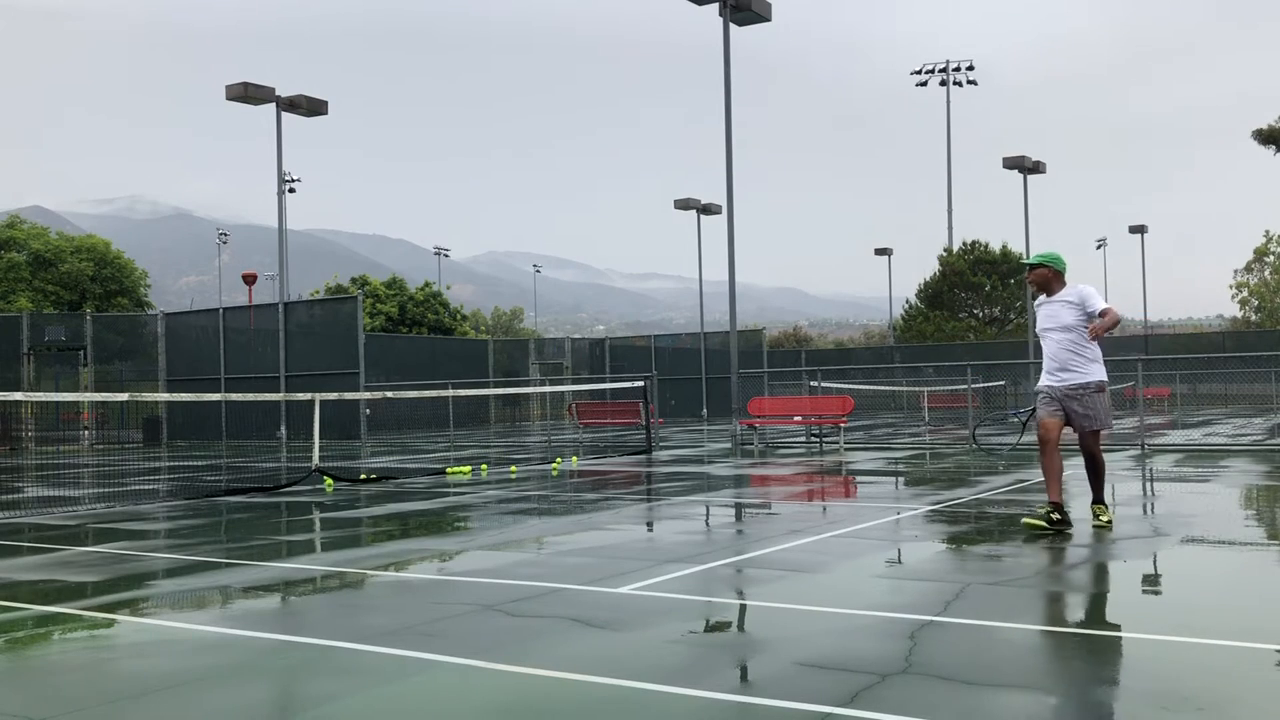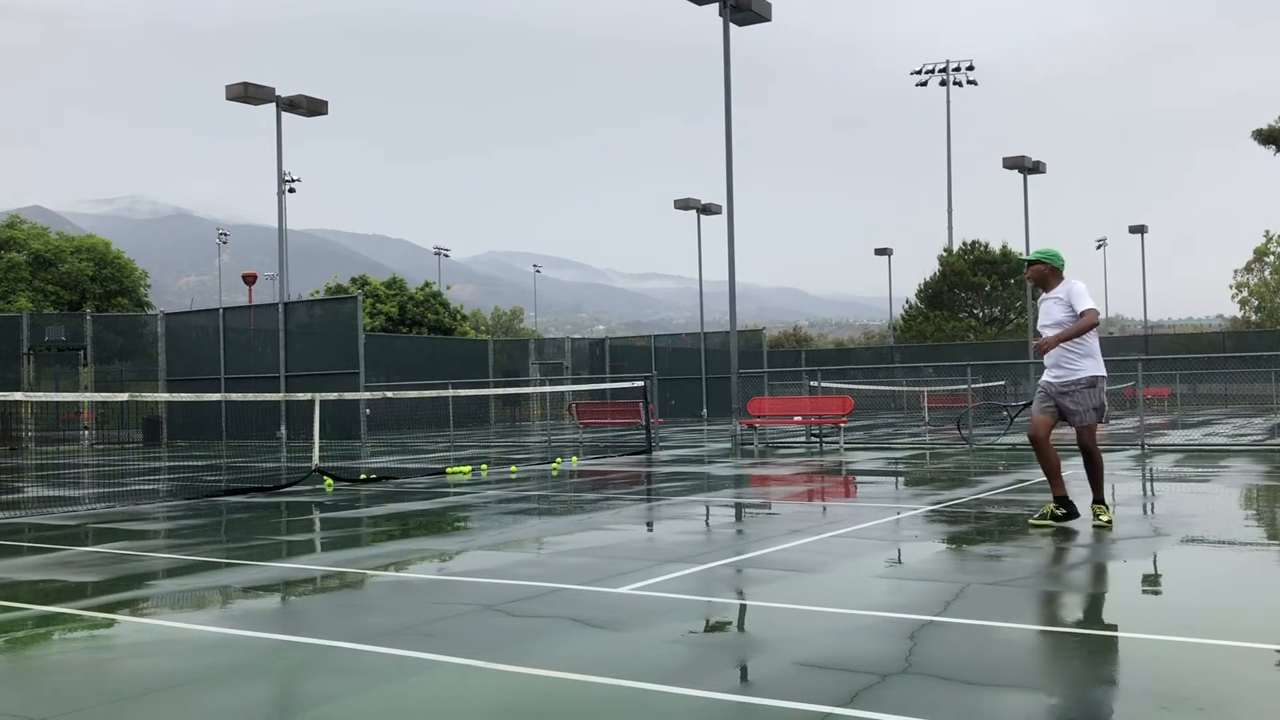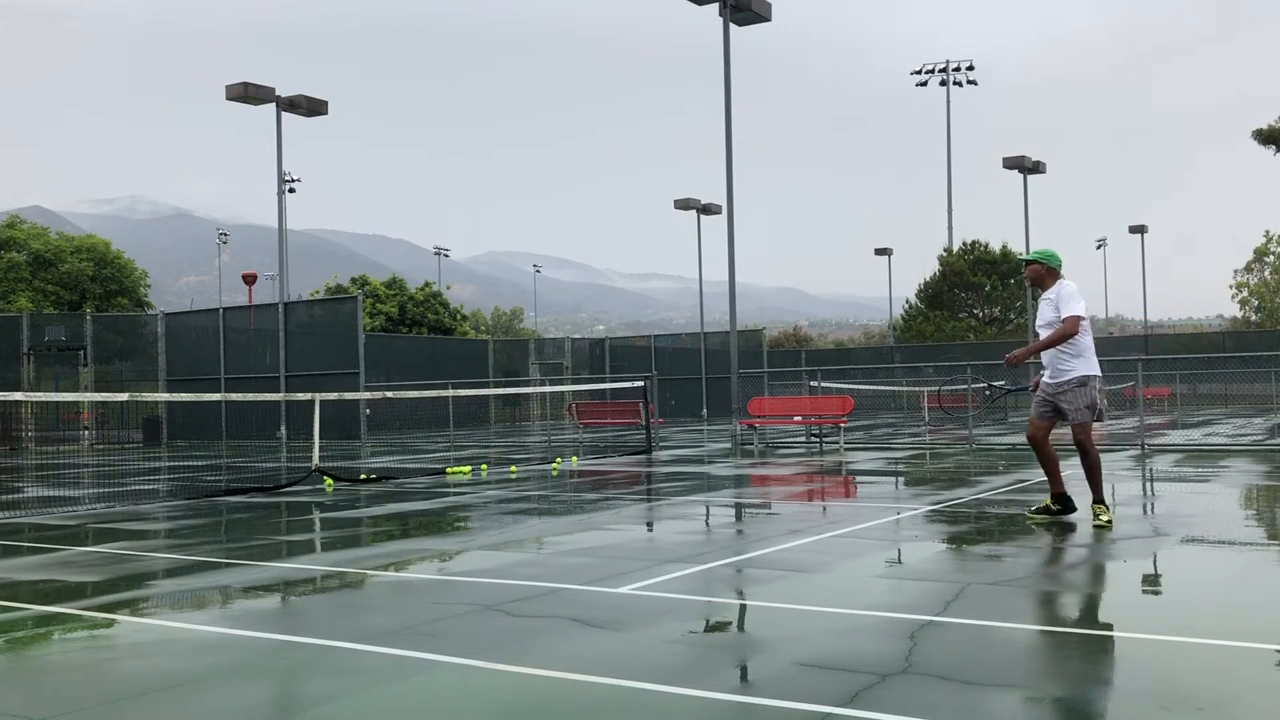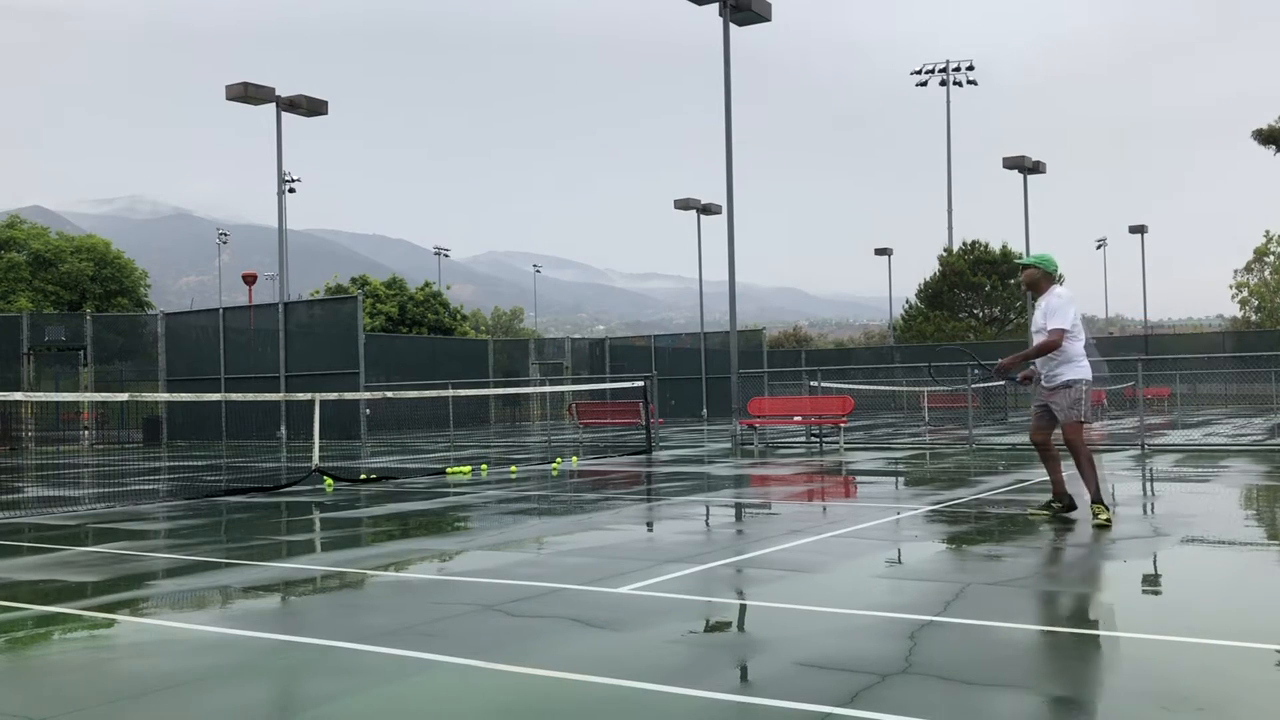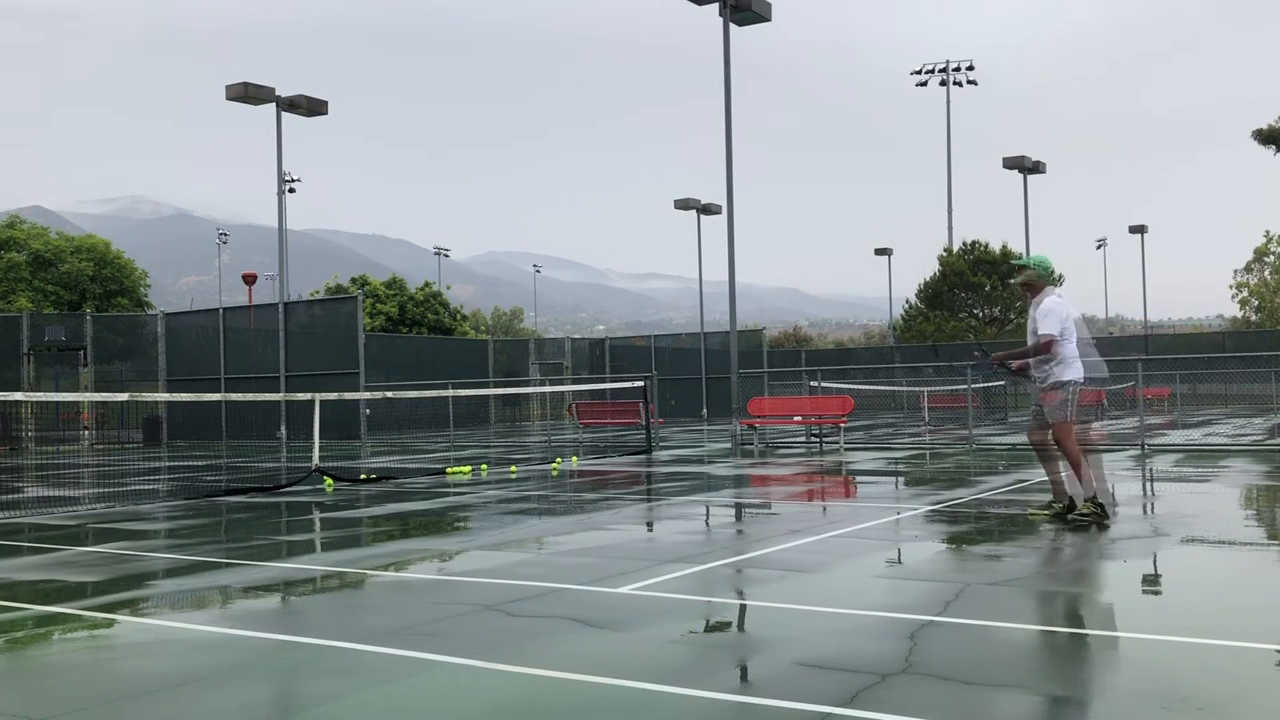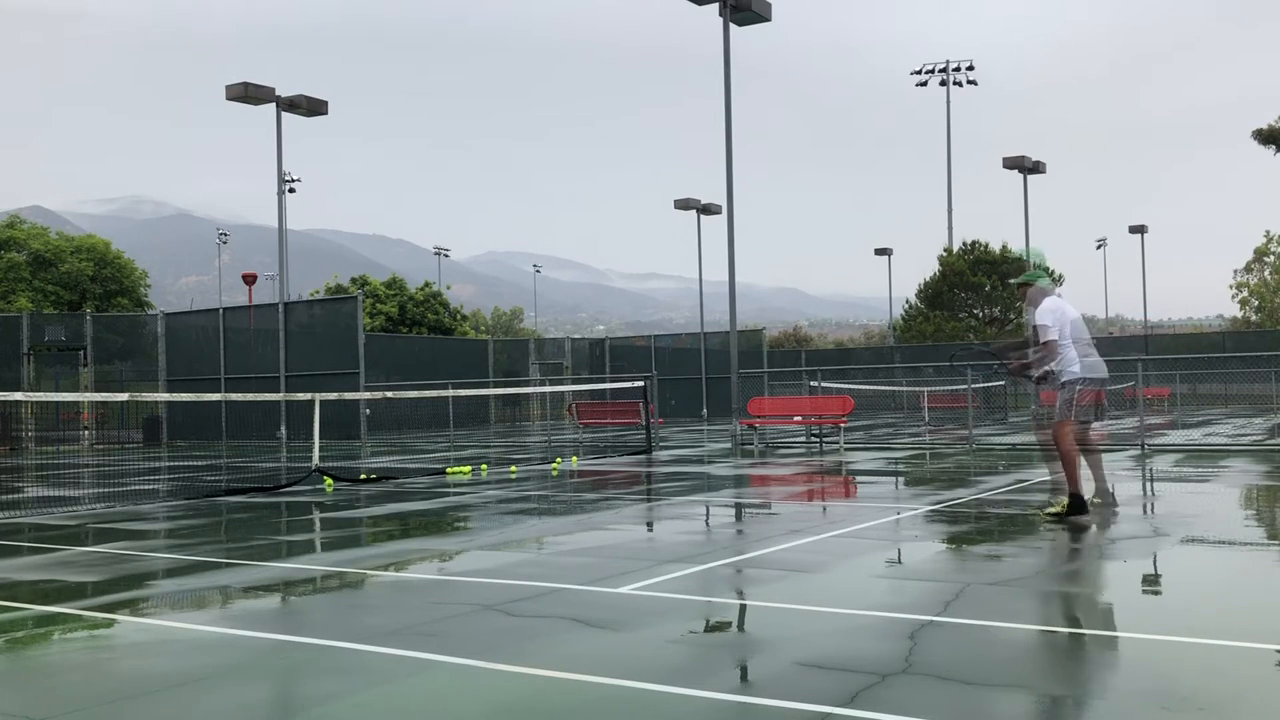
dt=0.1s
person 1, frame 1
left shoulder: (1082, 293)
right shoulder: (1041, 304)
left elbow: (1112, 315)
left wrist: (1104, 324)
left hip: (1088, 382)
right hip: (1051, 385)
left knee: (1089, 446)
right knee: (1047, 438)
left ankle: (1099, 504)
right ankle: (1055, 511)
person 1, frame 2
left shoulder: (1074, 288)
right shoulder: (1044, 300)
left elbow: (1091, 320)
left wrist: (1054, 339)
left hip: (1086, 377)
right hip: (1054, 381)
left knee: (1086, 442)
right knee: (1037, 434)
left ankle: (1100, 504)
right ankle: (1062, 505)
person 1, frame 3
left shoulder: (1066, 290)
right shoulder: (1045, 298)
left elbow: (1070, 329)
left wrist: (1028, 351)
right wrist: (1043, 375)
left hip: (1079, 377)
right hip: (1051, 380)
left knee: (1082, 439)
right knee: (1035, 435)
left ankle: (1099, 503)
right ankle: (1059, 499)
person 1, frame 4
left shoulder: (1058, 297)
right shoulder: (1045, 301)
left elbow: (1054, 342)
left wrist: (1014, 361)
right wrist: (1034, 371)
left hip: (1070, 379)
right hip: (1050, 382)
left knee: (1073, 439)
right knee: (1039, 437)
left ankle: (1098, 503)
right ankle: (1061, 499)
person 1, frame 5
left shoulder: (1050, 302)
right shoulder: (1040, 302)
left elbow: (1046, 347)
left wrist: (1007, 357)
right wrist: (1028, 364)
left hip: (1063, 380)
right hip: (1048, 382)
left knee: (1062, 437)
right knee: (1037, 438)
left ankle: (1091, 501)
right ankle: (1062, 499)
person 1, frame 6
left shoulder: (1045, 306)
right shoulder: (1055, 304)
left elbow: (1047, 348)
left wrist: (1022, 366)
right wrist: (1048, 370)
left hip: (1079, 376)
right hip: (1091, 373)
left knee: (1061, 433)
right knee: (1078, 434)
left ankle: (1076, 500)
right ankle: (1103, 493)
